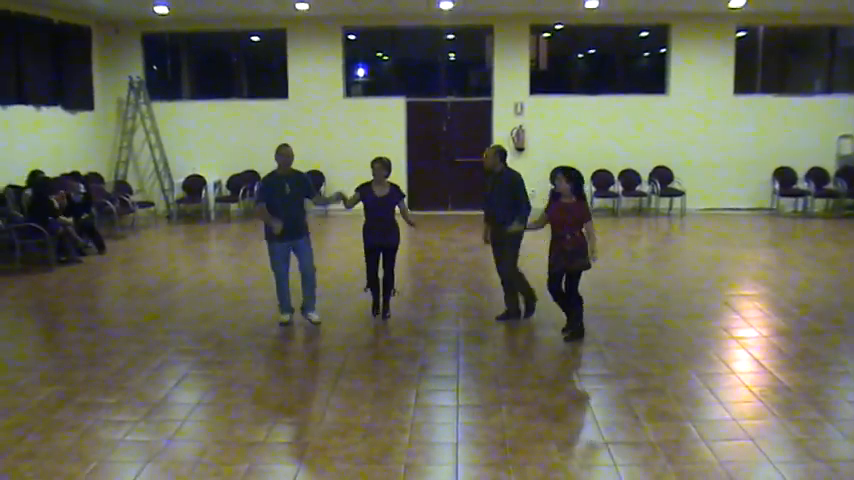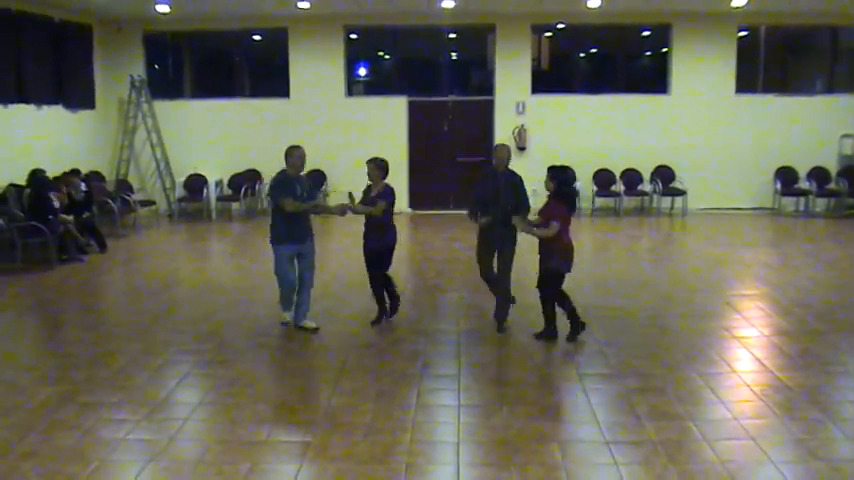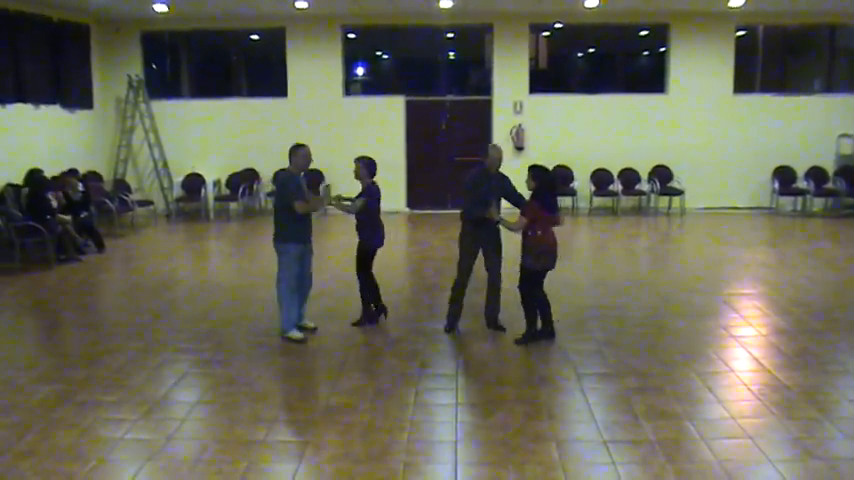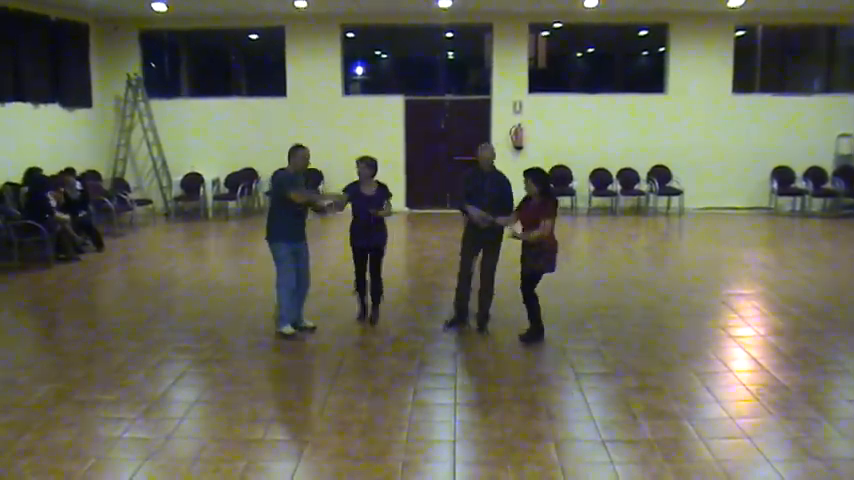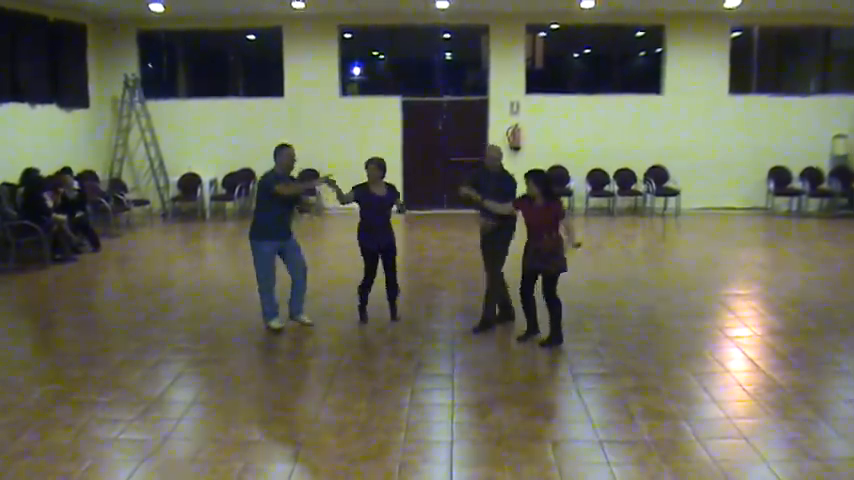
dt=0.4s
person 1, frame 1
left shoulder: (300, 178)
right shoulder: (268, 181)
left elbow: (316, 199)
right elbow: (260, 208)
left wrist: (333, 199)
right wrist: (271, 222)
left hip: (300, 233)
right hip: (277, 237)
left knee: (308, 270)
right knee: (281, 275)
left ankle: (309, 309)
right ankle: (285, 311)
person 1, frame 2
left shoulder: (303, 181)
right shoulder: (279, 181)
left elbow: (311, 207)
right elbow: (289, 206)
left wrist: (333, 210)
right wrist: (313, 204)
left hip: (305, 238)
right hip: (284, 240)
left knee: (307, 279)
right knee: (288, 279)
left ankle: (301, 318)
right ankle: (286, 308)
person 1, frame 3
left shoulder: (298, 179)
right shoulder: (287, 180)
left elbow: (309, 202)
right elbow: (300, 208)
left wrist: (324, 199)
right wrist: (322, 204)
left hip: (302, 239)
right hip: (288, 241)
left knee: (305, 281)
right knee: (288, 283)
left ankle: (298, 318)
right ankle: (288, 328)
person 1, frame 4
left shoulder: (300, 180)
right shoulder: (280, 178)
left elbow: (312, 203)
right elbow: (299, 198)
left wrist: (327, 205)
right wrist: (326, 197)
left hip: (298, 238)
right hip: (280, 239)
left knee: (302, 279)
right knee: (287, 279)
left ankle: (297, 318)
right ankle: (283, 323)
person 1, frame 5
left shoulder: (292, 181)
right shoulder: (269, 179)
left elbow: (298, 203)
right elbow: (286, 191)
right wrist: (311, 184)
left hip: (285, 235)
right hip: (263, 238)
left knee: (300, 270)
right knee: (267, 278)
left ankle: (297, 312)
right ankle: (271, 317)
person 2, frame 1
left shoulder: (513, 178)
right shoulder: (491, 178)
left elbow: (524, 204)
left wrist: (519, 223)
right wrist: (488, 227)
left hip: (512, 228)
right hip: (496, 229)
left knee: (509, 268)
right knee: (502, 269)
left ankle: (529, 297)
right ankle: (512, 309)
person 2, frame 2
left shoulder: (515, 179)
right shoulder: (484, 178)
left elbow: (523, 204)
right elbow: (475, 204)
left wrist: (520, 218)
right wrist: (477, 217)
left hip: (507, 230)
right hip: (487, 229)
left knee: (504, 272)
right knee: (485, 270)
left ankle: (501, 317)
right ankle: (505, 298)
person 2, frame 3
left shoulder: (503, 180)
right shoulder: (474, 178)
left elbow: (516, 199)
right elbow: (470, 207)
right wrist: (485, 214)
left hip: (492, 230)
right hip: (471, 229)
left knee: (495, 274)
right knee: (463, 274)
left ankle: (492, 318)
right ankle: (452, 319)
person 2, frame 4
left shoulder: (501, 180)
right shoulder: (471, 177)
left elbow: (507, 209)
right elbow: (464, 202)
left wrist: (489, 221)
right wrist: (470, 211)
left hip: (493, 231)
right hip: (472, 229)
left knee: (487, 275)
right knee: (464, 271)
left ankle: (482, 319)
right ankle: (460, 314)
person 2, frame 5
left shoulder: (508, 180)
right shoulder: (481, 175)
right elbow: (468, 193)
left wrist: (495, 222)
left hip: (503, 229)
right hip: (487, 227)
left knee: (493, 272)
right knee: (493, 271)
left ankle: (487, 318)
right ankle: (506, 312)
person 3, frame 1
left shoulder: (581, 205)
right shoulder: (554, 201)
left elbow: (590, 231)
right elbow: (542, 222)
left wrist: (592, 250)
left hip: (575, 252)
right hip: (557, 251)
left knee: (571, 290)
right knee: (554, 288)
left ankle: (578, 328)
right ankle: (572, 318)
person 3, frame 2
left shoulder: (560, 204)
right shoulder: (554, 200)
left elbow: (551, 232)
right elbow: (545, 222)
left wrist: (527, 228)
right wrist: (530, 223)
left hip: (558, 252)
right hip: (551, 251)
left knee: (554, 290)
right knee: (545, 288)
left ankle: (576, 323)
right ankle: (550, 329)
person 3, frame 3
left shoulder: (535, 202)
right shoulder: (548, 199)
left elbow: (518, 227)
right elbow: (558, 221)
left wrist: (498, 217)
left hip: (537, 250)
right hip: (545, 247)
left knee: (526, 287)
right knee: (536, 288)
left ankle: (532, 331)
right ankle: (547, 328)
person 3, frame 4
left shoulder: (548, 203)
right shoulder: (528, 201)
left elbow: (544, 230)
right elbow: (511, 220)
left wrist: (522, 236)
left hip: (543, 251)
right hip: (529, 250)
left knee: (527, 288)
right knee: (526, 287)
left ankle: (536, 330)
right ankle: (536, 328)
person 3, frame 5
left shoulder: (554, 204)
right shoulder: (524, 202)
left elbow: (567, 226)
right elbow: (501, 209)
left wrist: (572, 241)
right wrist: (479, 199)
left hip: (551, 253)
right hip: (532, 250)
left knee: (549, 293)
right knee: (525, 290)
left ankle: (556, 335)
right ankle: (532, 327)
person 4, frame 1
left shoulder: (395, 190)
right shoulder: (365, 188)
left elbow: (404, 211)
right elbow: (350, 204)
left wrist: (409, 221)
right wrist: (344, 200)
left hip: (390, 236)
right hip: (371, 235)
left knee: (388, 271)
right knee: (371, 270)
left ankle: (386, 304)
right ankle: (375, 300)
person 4, frame 2
left shoulder: (387, 191)
right shoulder: (368, 189)
left elbow: (376, 211)
right elbow: (363, 209)
left wrist: (354, 206)
right wrist: (353, 207)
left hip: (385, 237)
right hip: (370, 237)
left knee: (380, 273)
right knee: (373, 274)
left ankle: (393, 300)
right ankle: (382, 310)
person 4, frame 3
left shoulder: (370, 189)
right shoulder: (367, 187)
left elbow: (353, 208)
left wrist: (332, 202)
right wrist: (344, 199)
left hip: (371, 236)
right hip: (368, 235)
left knee: (363, 273)
right knee: (365, 272)
left ankle: (367, 314)
right ankle: (379, 307)
person 4, frame 4
left shoulder: (382, 188)
right shoulder: (352, 188)
left elbow: (388, 211)
right elbow: (340, 206)
left wrist: (380, 213)
right wrist: (337, 204)
left hip: (378, 234)
right hip: (359, 234)
left knee: (375, 271)
right knee: (360, 271)
left ankle: (375, 309)
right ankle: (362, 307)
person 4, frame 5
left shoulder: (391, 189)
right shoulder: (361, 189)
left elbow: (401, 207)
right elbow: (344, 200)
left wrist: (400, 208)
right wrist: (335, 188)
left hip: (386, 235)
right hip: (367, 236)
left knee: (390, 271)
right knee: (370, 273)
left ankle: (393, 308)
right ankle: (362, 306)
